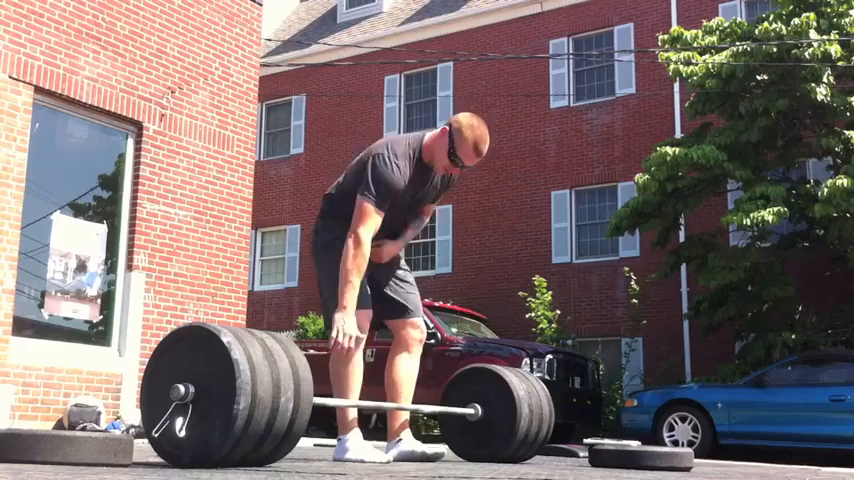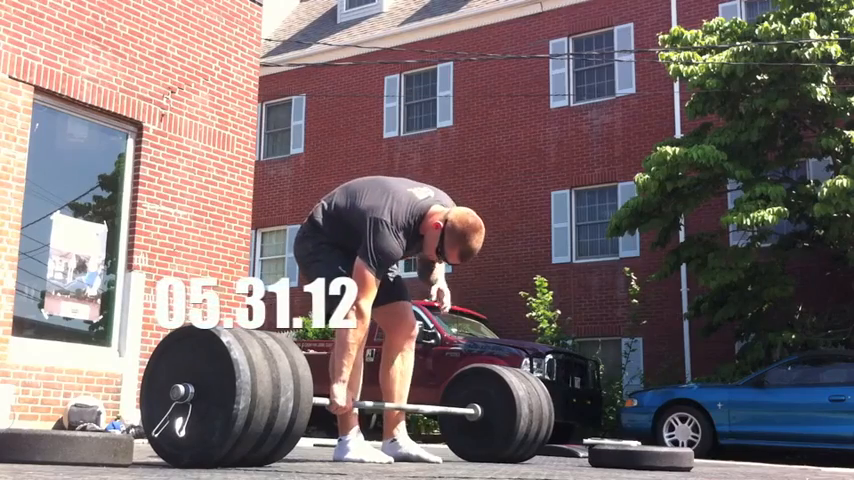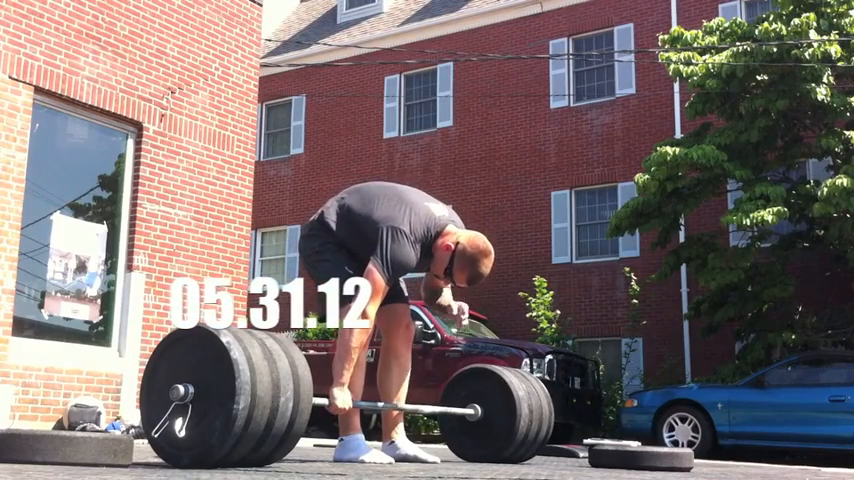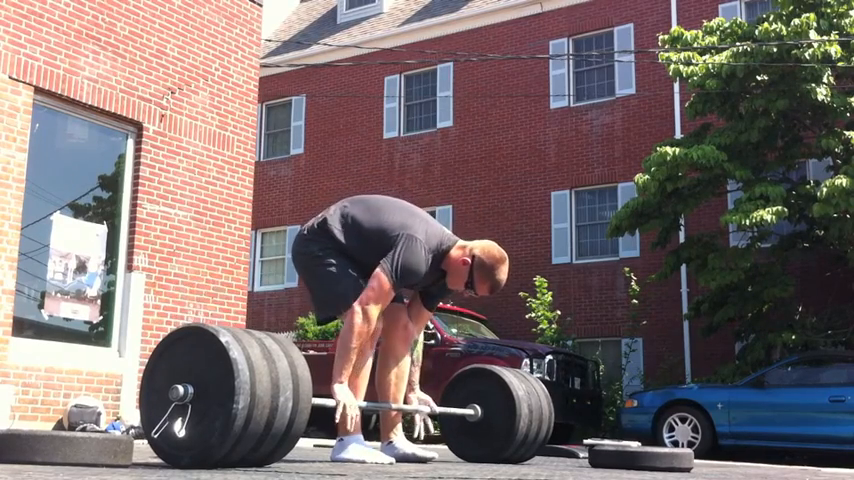
dt=1s
person 1, frame 1
left shoulder: (446, 170)
right shoulder: (392, 162)
right elbow: (359, 236)
left wrist: (401, 241)
right wrist: (345, 309)
left hip: (388, 249)
right hip: (340, 237)
left knee: (412, 332)
right knee: (357, 327)
left ankle: (399, 439)
right ankle: (349, 440)
person 1, frame 2
left shoulder: (450, 215)
right shoulder: (388, 229)
left elbow: (430, 262)
right elbow: (360, 307)
left wrist: (438, 281)
right wrist: (340, 383)
left hip: (362, 247)
right hip: (323, 242)
left knee: (405, 329)
right knee: (352, 322)
left ankle: (395, 438)
right ankle: (349, 441)
person 1, frame 3
left shoulder: (458, 237)
right shoulder: (402, 241)
left elbow: (431, 292)
right elbow: (363, 313)
left wrist: (449, 304)
right wrist: (340, 385)
left hip: (365, 246)
right hip: (327, 240)
left knee: (402, 331)
right knee: (360, 322)
left ankle: (394, 440)
right ankle: (350, 441)
person 1, frame 4
left shoulder: (443, 270)
right shoulder: (416, 252)
left elbow: (413, 331)
right elbow: (364, 312)
left wrist: (413, 390)
right wrist: (339, 383)
left hip: (357, 253)
right hip: (321, 245)
left knee: (400, 330)
right knee: (370, 327)
left ankle: (392, 440)
right ankle: (348, 441)
